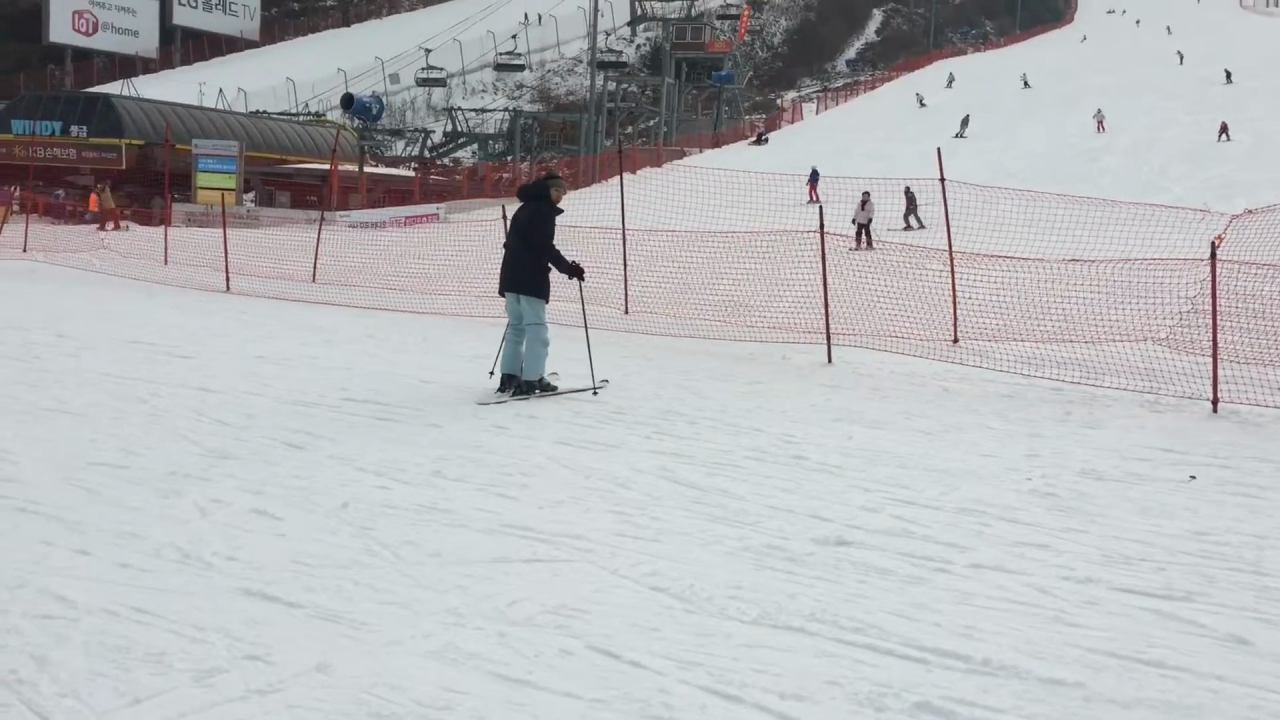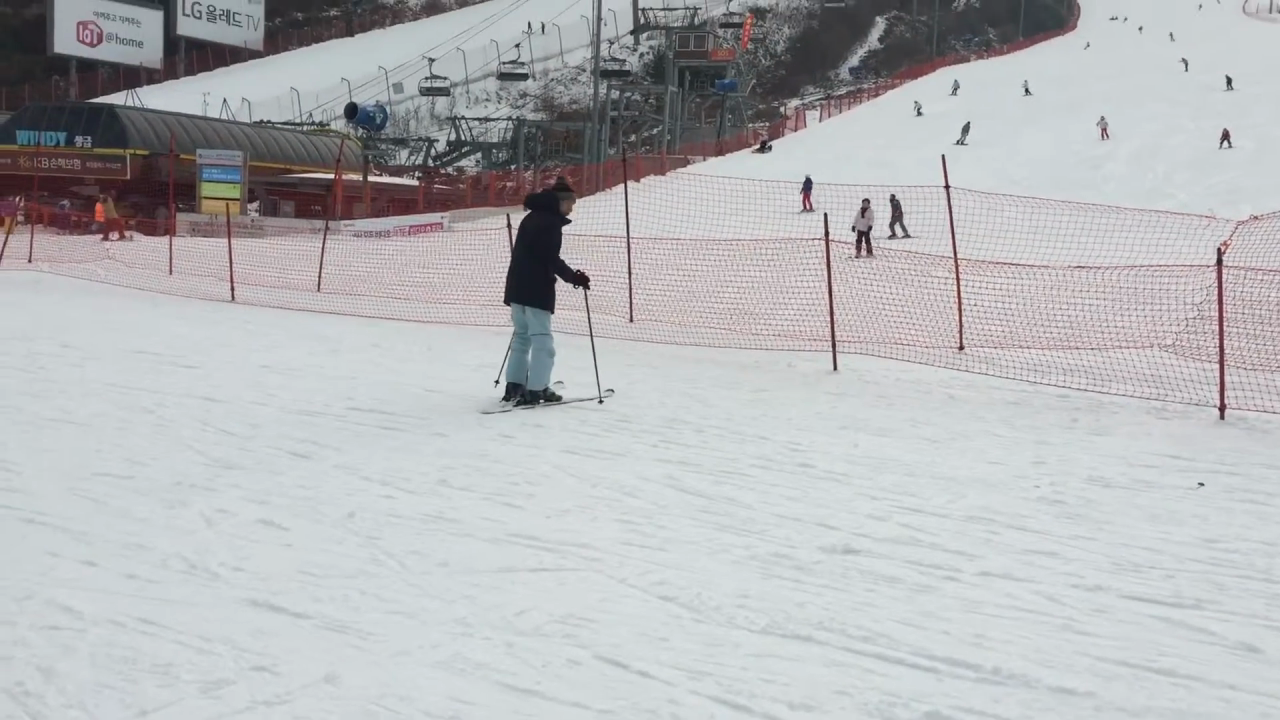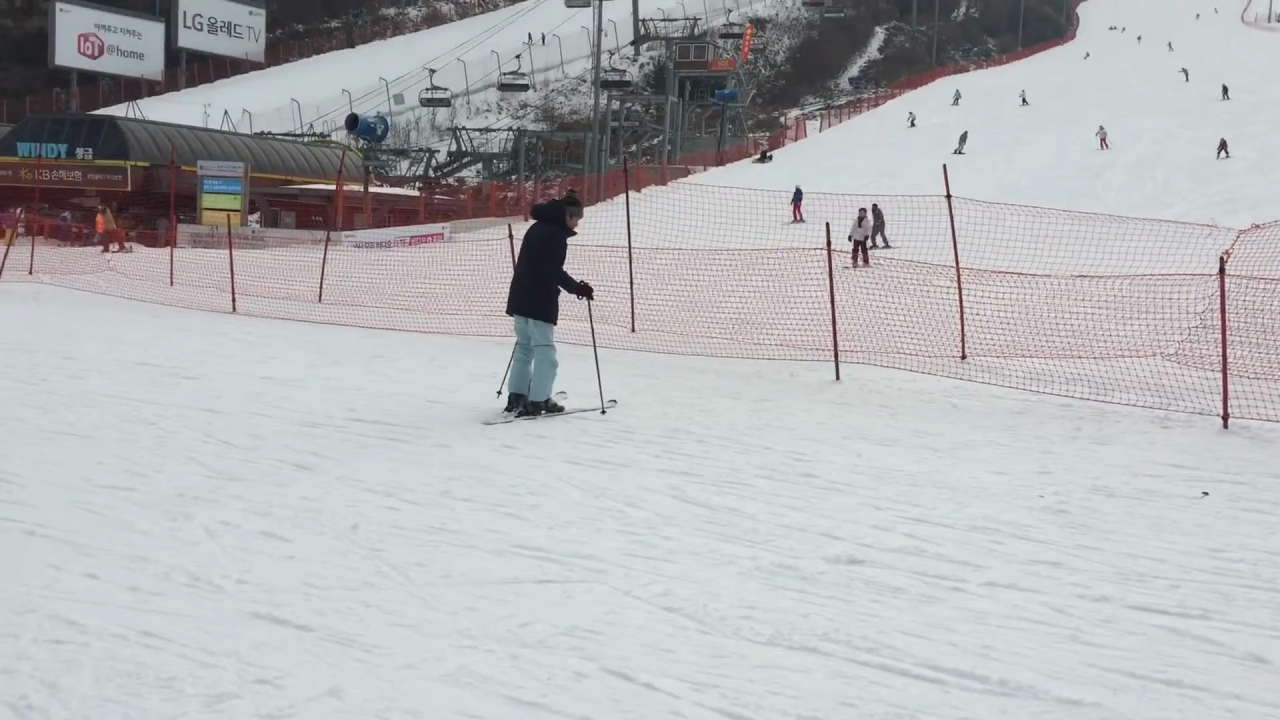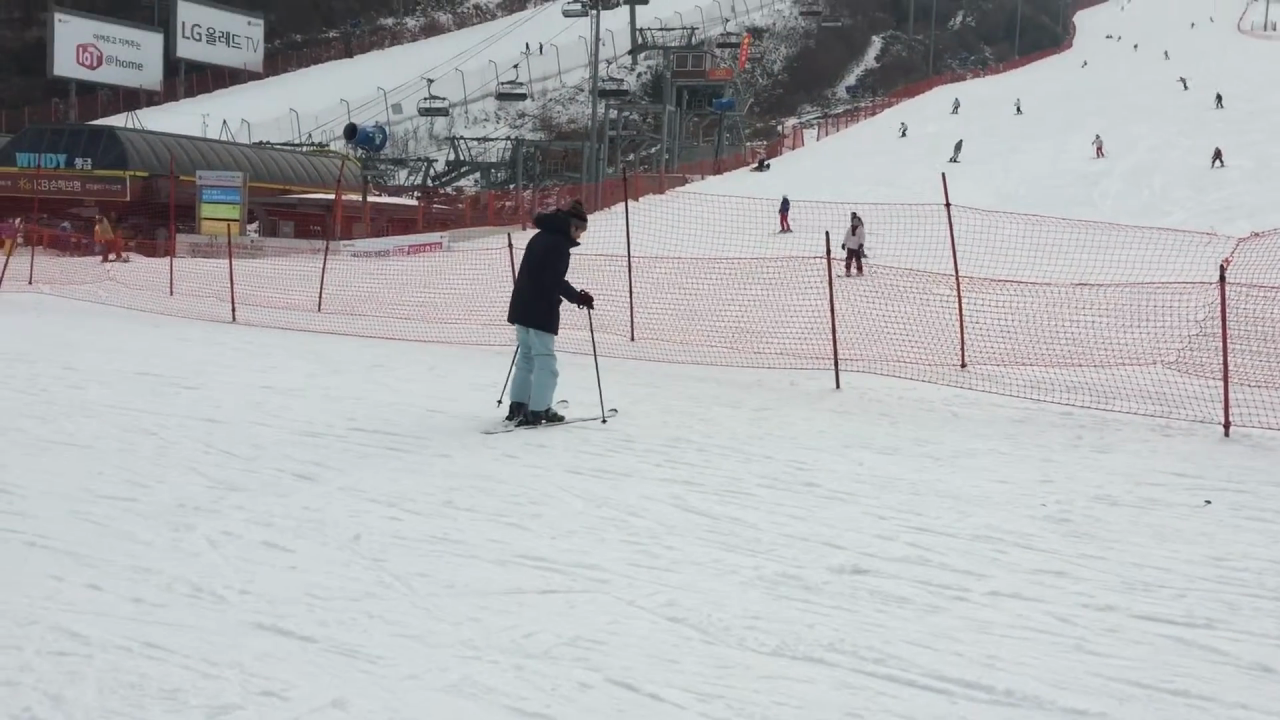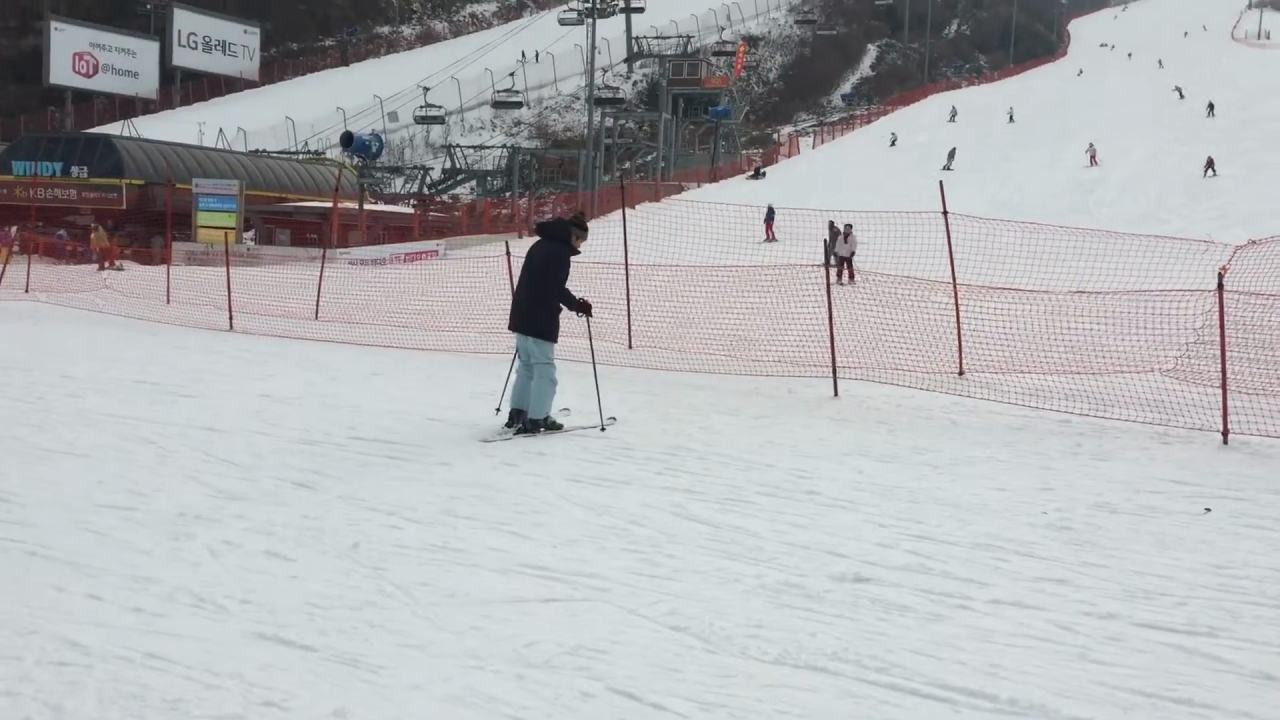
dt=0.1s
person 1, frame 1
left shoulder: (524, 209)
right shoulder: (544, 210)
left elbow: (510, 243)
right elbow: (546, 246)
right wrist: (568, 268)
left hip: (511, 276)
right hip: (532, 278)
left knee: (516, 327)
right knee: (536, 330)
left ankle: (509, 376)
right ankle: (531, 380)
person 1, frame 2
left shoulder: (532, 217)
right shoulder: (551, 221)
right elbow: (550, 258)
right wrist: (573, 276)
left hip: (518, 285)
right hip: (537, 288)
left knee: (521, 336)
right knee: (541, 338)
left ankle: (514, 385)
right ankle: (536, 389)
person 1, frame 3
left shoulder: (537, 228)
right shoulder: (556, 233)
right elbow: (554, 270)
right wrist: (576, 287)
left hip: (521, 296)
right hip: (540, 299)
left knee: (524, 347)
right knee: (544, 350)
left ankle: (517, 396)
right ankle: (538, 400)
person 1, frame 4
left shoulder: (540, 237)
right shoulder: (560, 243)
right elbow: (555, 279)
right wrist: (577, 297)
left hip: (522, 305)
right hip: (542, 309)
left knee: (526, 357)
right knee: (544, 358)
left ankle: (518, 405)
right ankle: (538, 410)
person 1, frame 5
left shoulder: (540, 245)
right shoulder: (560, 251)
right elbow: (556, 288)
right wrist: (577, 305)
left hip: (522, 313)
right hip: (541, 317)
left knee: (527, 364)
right knee: (544, 367)
left ankle: (518, 412)
right ankle: (537, 418)
